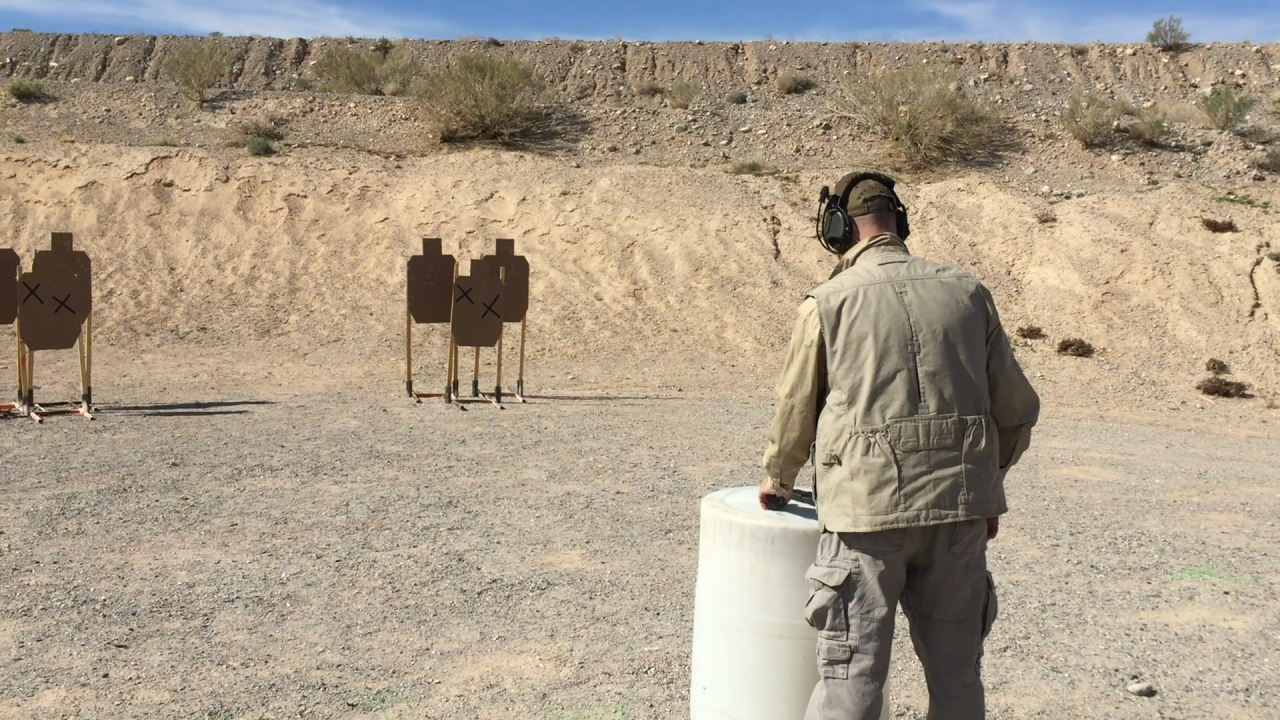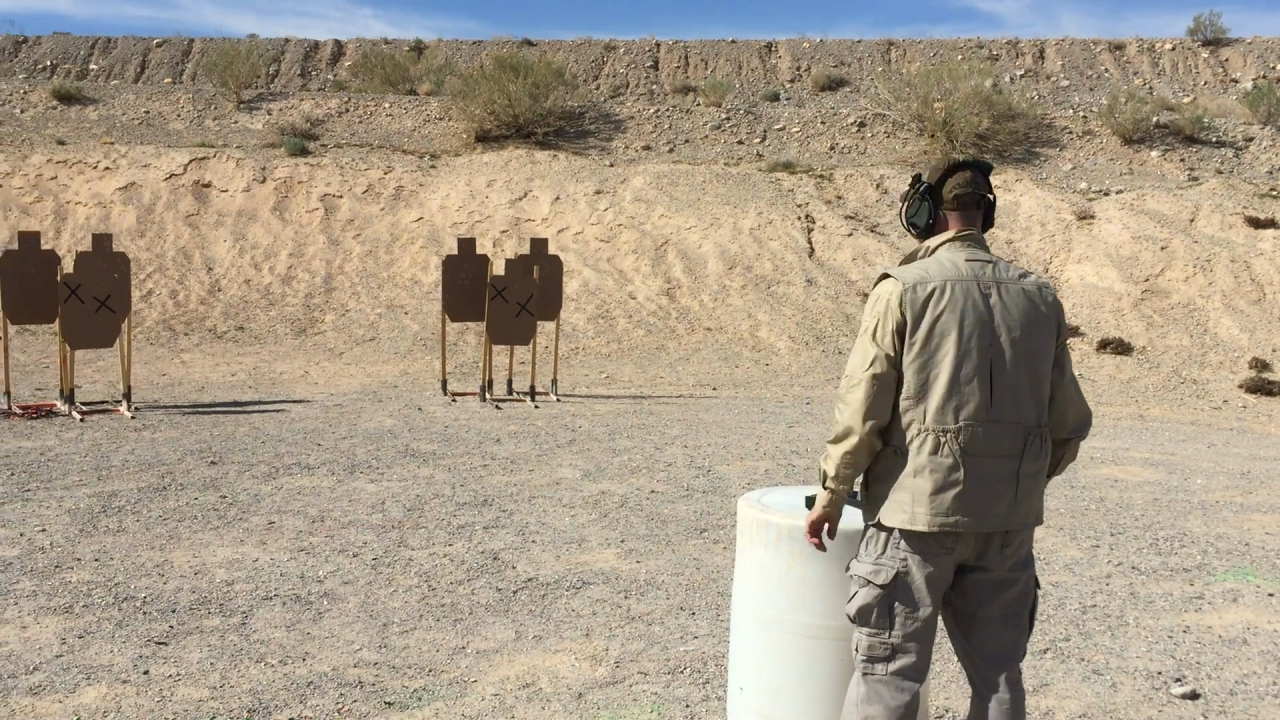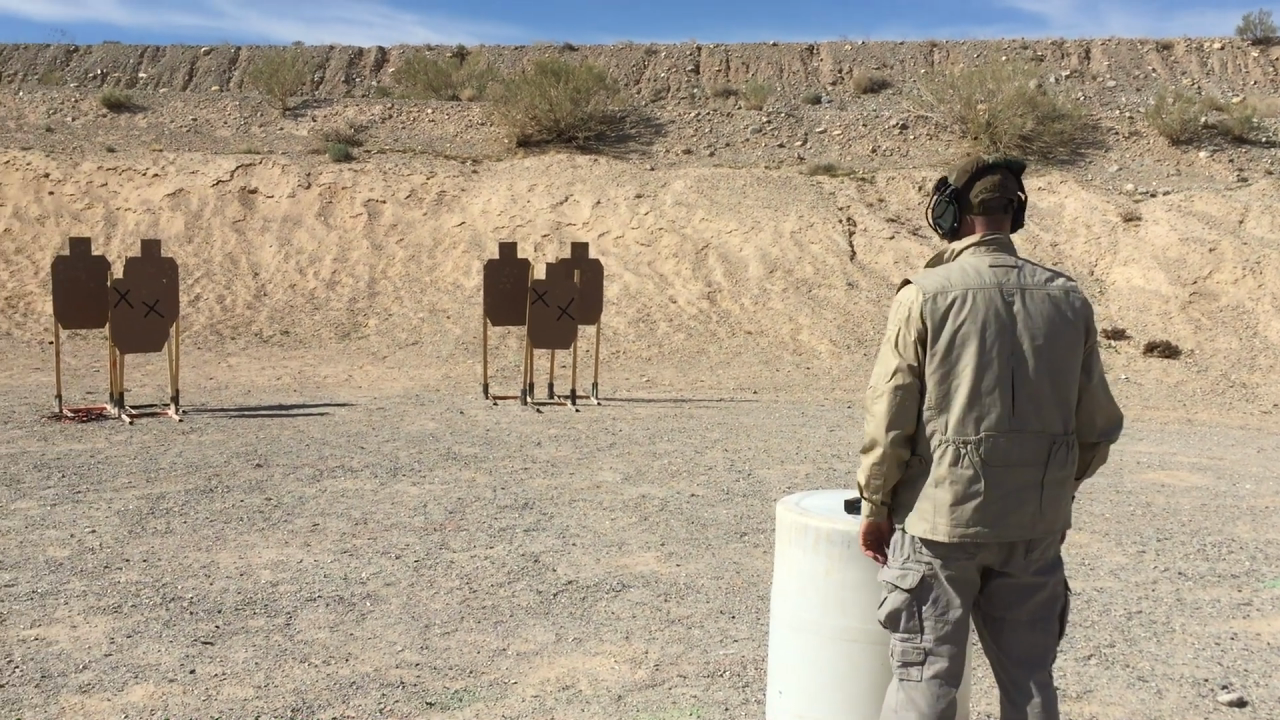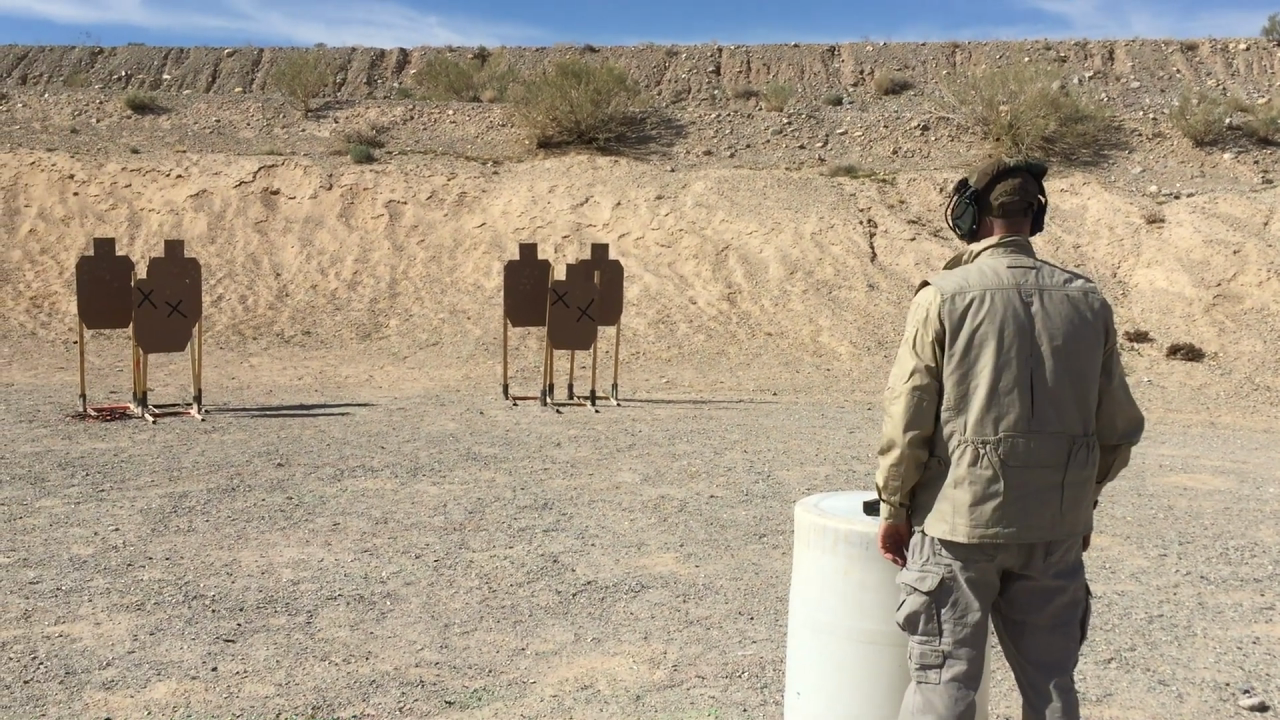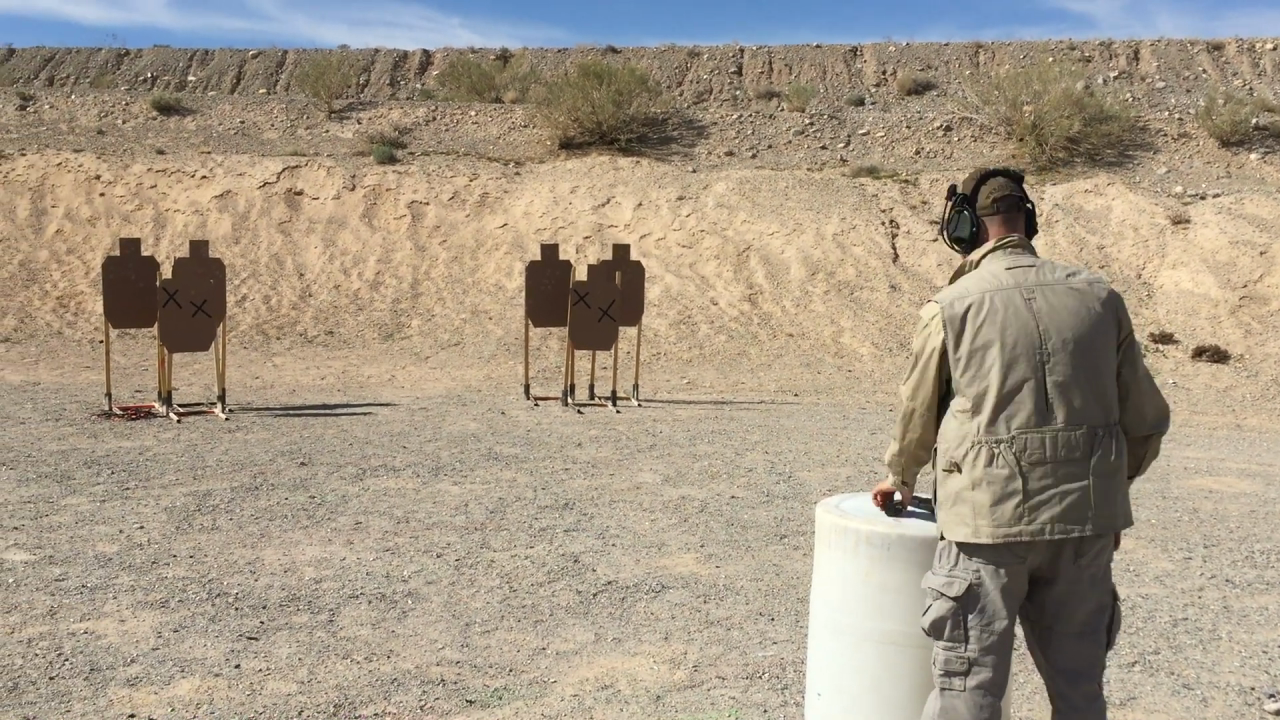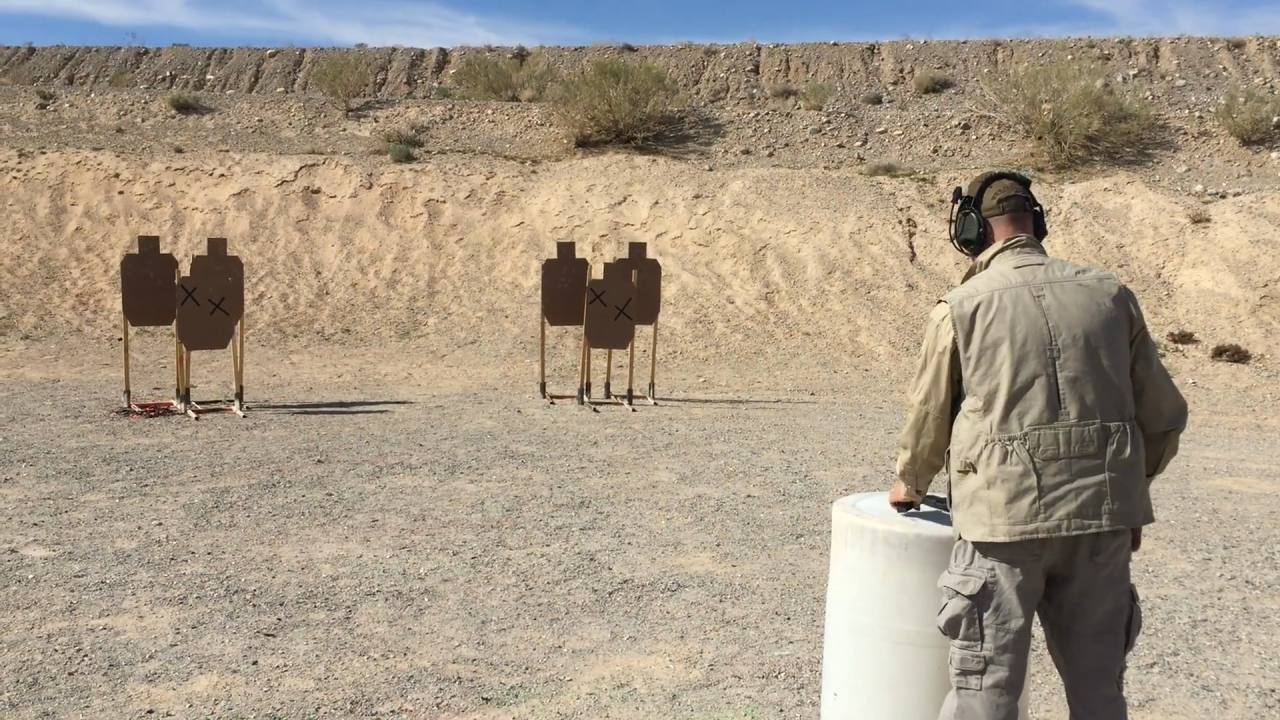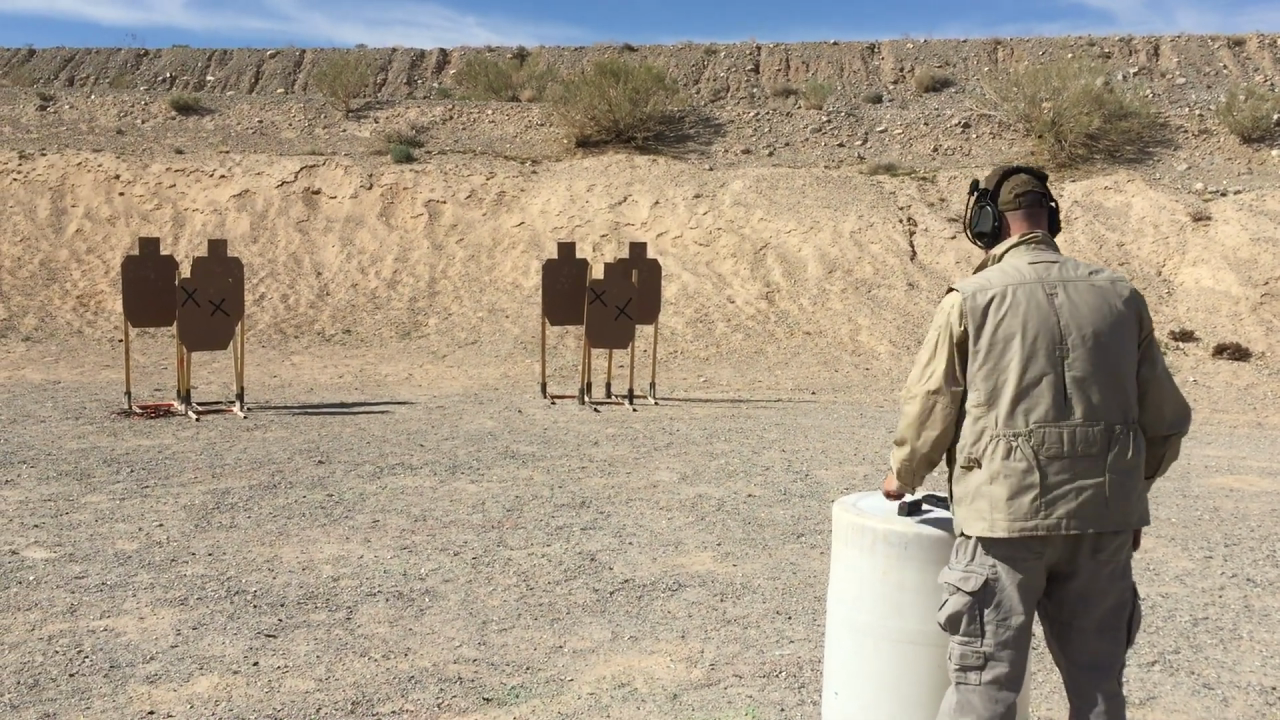
dt=0.7s
person 1, frame 1
left shoulder: (826, 304)
right shoulder: (966, 291)
left elbow: (794, 410)
right elbow: (1015, 408)
left wrist: (777, 481)
right wrist: (986, 487)
left hip: (868, 509)
right hip: (960, 507)
left knee: (850, 673)
right knee: (955, 668)
person 1, frame 2
left shoulder: (904, 290)
right shoulder: (1039, 297)
left elbow: (863, 407)
right elbow: (1067, 421)
left wrist: (832, 494)
left hip: (918, 510)
right hip: (1006, 516)
left knee: (888, 670)
right knee: (996, 672)
person 1, frame 3
left shoulder: (926, 295)
right shoulder: (1067, 300)
left elbow: (888, 418)
right elbow: (1096, 424)
left wrist: (874, 505)
left hip: (942, 517)
right hip: (1033, 523)
person 1, frame 4
left shoulder: (944, 296)
right shoulder: (1087, 301)
left elbow: (908, 417)
right elbow: (1117, 425)
left wrist: (893, 507)
right wrist: (1082, 500)
left hip: (961, 519)
right hip: (1054, 524)
person 1, frame 5
left shoulder: (951, 307)
right shoulder: (1098, 297)
left elbow: (916, 413)
right elbow: (1145, 420)
left wrist: (899, 478)
left hip: (988, 520)
right hip: (1083, 519)
person 1, frame 6
left shoulder: (960, 308)
right shoulder: (1110, 294)
left elbow: (929, 418)
right elbow: (1162, 415)
left wrist: (909, 485)
right wrist: (1125, 490)
left hip: (1005, 517)
right hip: (1101, 517)
person 1, frame 7
left shoulder: (970, 301)
right shoulder: (1119, 295)
left elbow: (928, 412)
right elbow: (1165, 417)
left wrist: (901, 476)
right wrist: (1128, 493)
left hip: (1005, 515)
right hip: (1102, 519)
